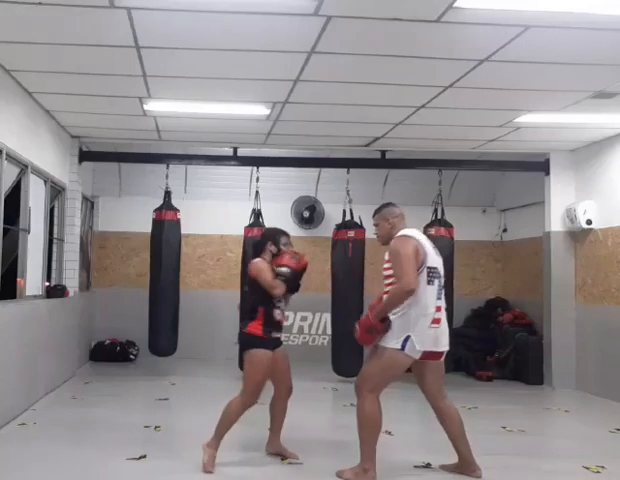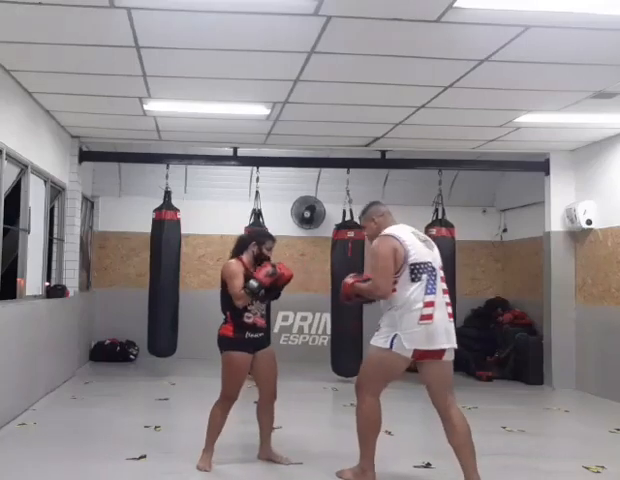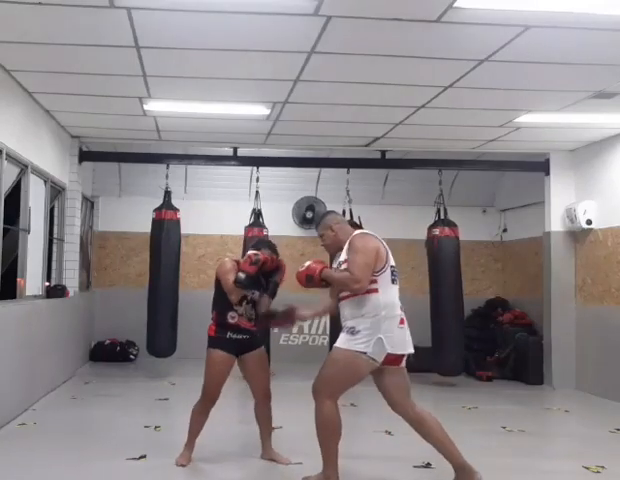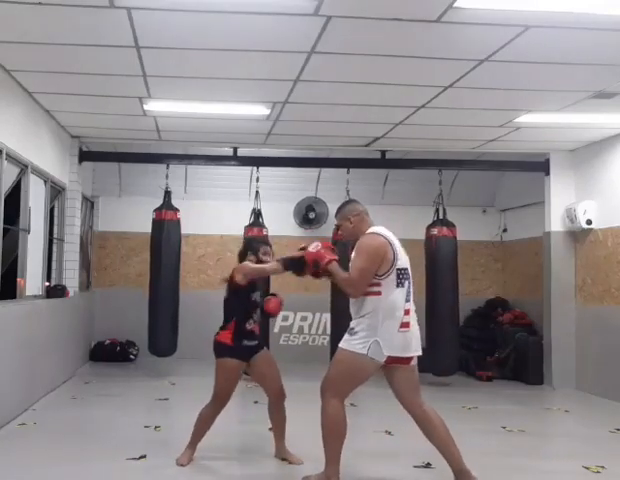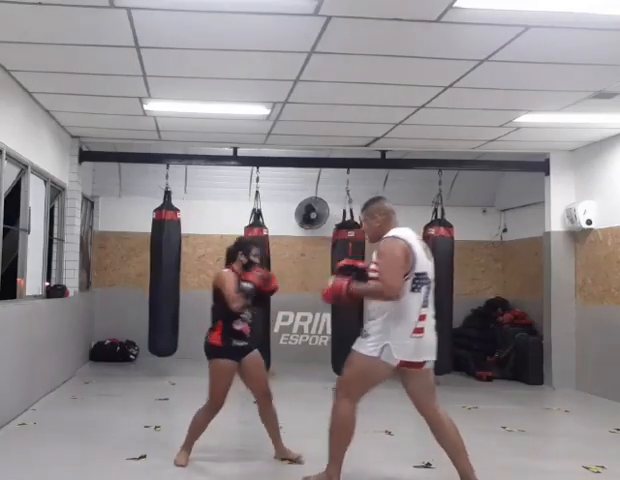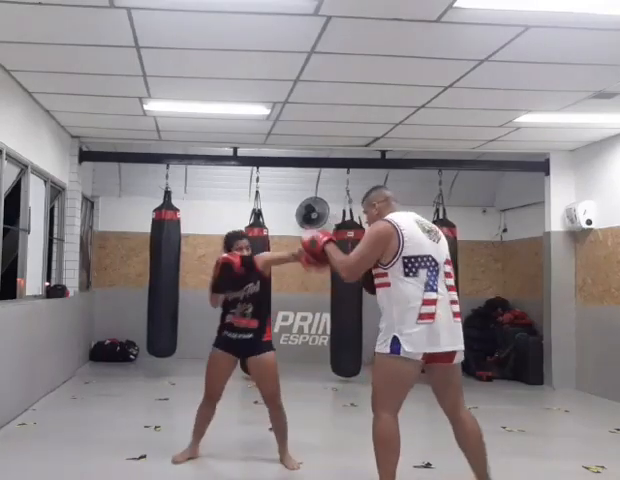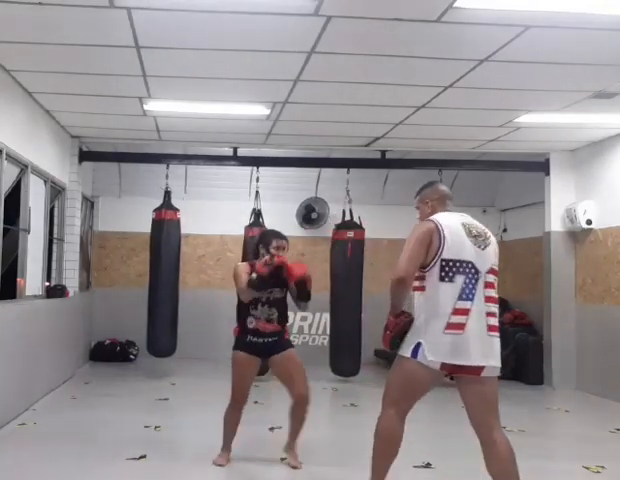
dt=0.7s
person 1, frame 1
left shoulder: (402, 242)
right shoulder: (423, 242)
left elbow: (406, 286)
left wrist: (374, 315)
right wrist: (381, 305)
left hip: (409, 329)
right hip: (433, 330)
left knee: (366, 389)
right knee: (437, 398)
person 1, frame 2
left shoulder: (385, 241)
right shoulder: (424, 240)
left elbow: (381, 289)
left wrist: (356, 286)
right wrist: (368, 284)
left hip: (405, 328)
right hip: (440, 328)
left knee: (366, 391)
right knee: (446, 404)
person 1, frame 3
left shoulder: (361, 240)
right shoulder: (346, 254)
left elbow: (358, 284)
right elbow: (337, 301)
left wrist: (322, 273)
right wrist: (305, 314)
left hip: (372, 332)
right hip: (390, 335)
left knee: (323, 393)
right knee: (406, 407)
person 1, frame 4
left shoulder: (370, 240)
right shoulder: (386, 240)
left elbow: (354, 287)
left wrist: (327, 261)
right wrist: (329, 262)
left hip: (375, 332)
right hip: (402, 334)
left knee: (331, 393)
right knee: (416, 405)
person 1, frame 5
left shoulder: (391, 243)
right shoulder: (414, 242)
left elbow: (390, 291)
left wrist: (348, 289)
right wrist: (367, 275)
left hip: (388, 338)
right hip: (418, 338)
left knee: (345, 397)
right knee: (431, 409)
person 1, frame 6
left shoulder: (384, 228)
right shoulder: (431, 229)
left elbow: (348, 271)
left wrist: (325, 243)
left hip: (407, 331)
right hip: (445, 331)
left knee: (384, 410)
right knee: (456, 409)
person 1, frame 7
left shoulder: (429, 227)
right shoulder: (486, 236)
left elbow: (402, 276)
left wrist: (396, 312)
left hip: (435, 338)
right hip: (481, 343)
left knee: (392, 409)
right knee: (489, 429)
person 2, frame 1
left shoulder: (274, 268)
right shoulder: (258, 264)
left elbow: (283, 298)
right elbow: (276, 291)
left wrist: (295, 278)
right wrist: (285, 268)
left hip: (272, 336)
right hip: (256, 336)
left knee: (284, 389)
right knee: (249, 396)
left ankle: (274, 443)
right ankle: (212, 445)
person 2, frame 2
left shoulder: (257, 270)
right shoulder: (233, 266)
right elbow: (239, 300)
left wrist: (275, 286)
right wrist: (259, 280)
left hip: (260, 337)
right hip: (235, 338)
left knee: (269, 395)
right knee: (228, 397)
left ankle: (265, 449)
right ankle: (207, 452)
person 2, frame 3
left shoulder: (259, 277)
right shoulder: (228, 265)
left elbow: (262, 310)
right elbow: (234, 295)
left wrist: (274, 282)
right wrist: (248, 270)
left hip: (251, 339)
right hip: (223, 337)
left knee: (264, 395)
right knee: (209, 397)
left ankle: (267, 449)
right ankle: (188, 449)
person 2, frame 4
left shoulder: (253, 276)
right shoulder: (243, 269)
right elbow: (271, 268)
left wrist: (269, 305)
right wrist: (294, 261)
left hip: (253, 343)
right hip: (231, 344)
left knee: (278, 395)
right knee: (218, 401)
left ankle: (281, 448)
right ankle: (190, 449)
person 2, frame 5
left shoulder: (245, 276)
right shoulder: (226, 274)
right elbow: (235, 304)
left wrist: (262, 289)
right wrist: (251, 284)
left hip: (244, 343)
right hip: (222, 344)
left knee: (265, 395)
right knee: (215, 404)
left ankle: (280, 448)
right ankle: (185, 449)
person 2, frame 6
left shoulder: (260, 262)
right shoulder: (221, 270)
left elbow: (285, 257)
right elbow: (215, 302)
left wrist: (298, 255)
right wrist: (222, 274)
left hip: (258, 340)
right hip: (227, 339)
left knee: (273, 400)
right knee: (210, 397)
left ankle: (284, 452)
right ankle: (193, 446)
person 2, frame 7
left shoulder: (284, 272)
right shoulder: (245, 268)
left elbow: (303, 303)
right elbow: (245, 295)
left wrist: (303, 285)
right wrist: (262, 270)
left hip: (278, 342)
right hip: (248, 341)
left knee: (302, 396)
right knee: (238, 400)
left ankle: (291, 446)
right ankle: (225, 449)
